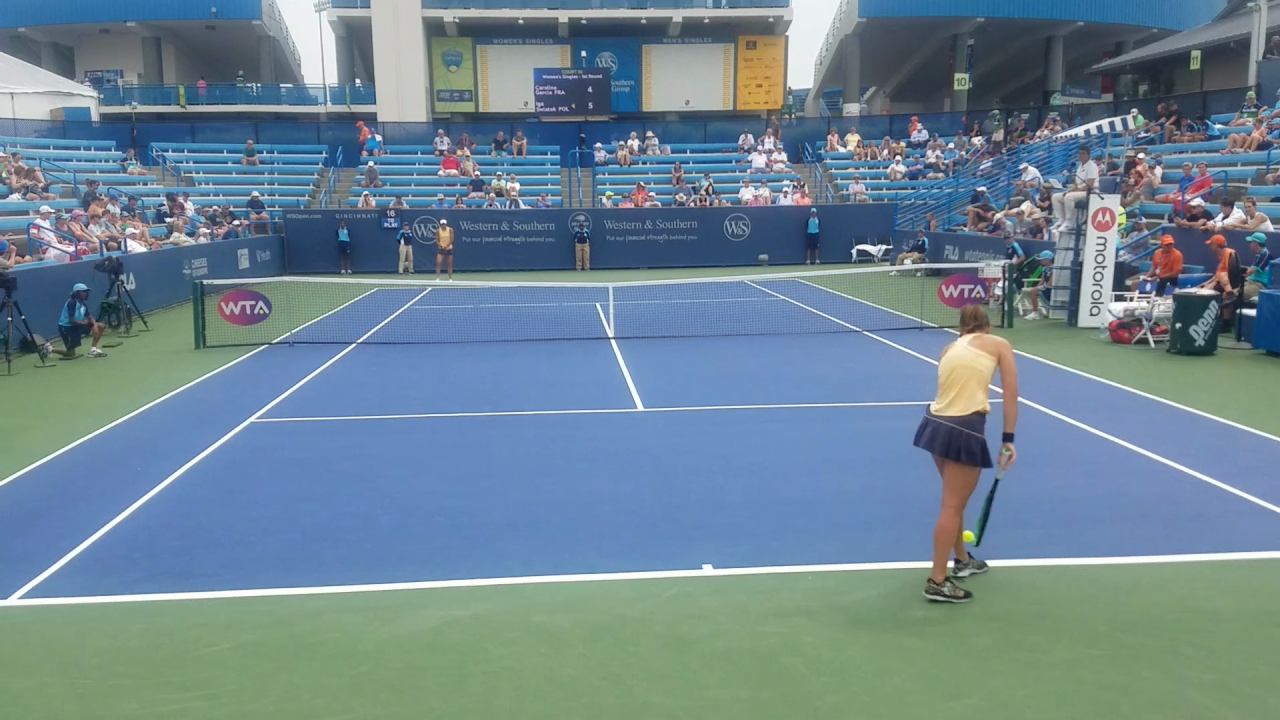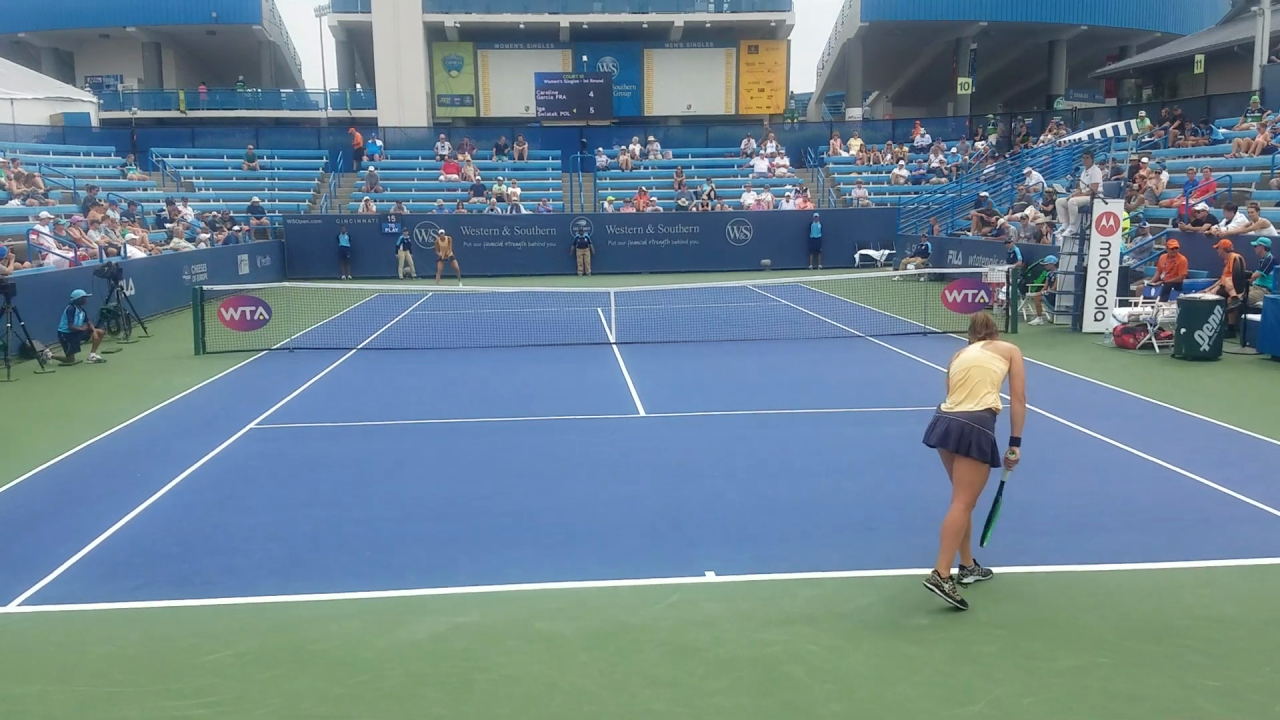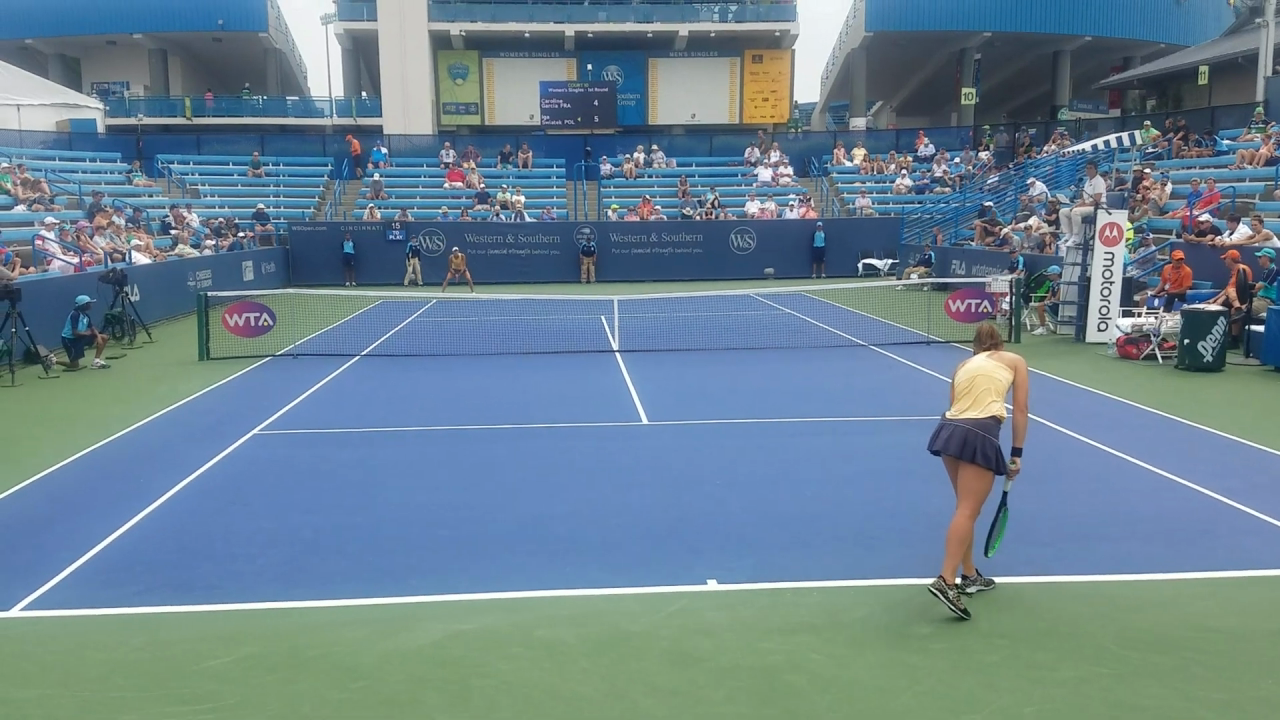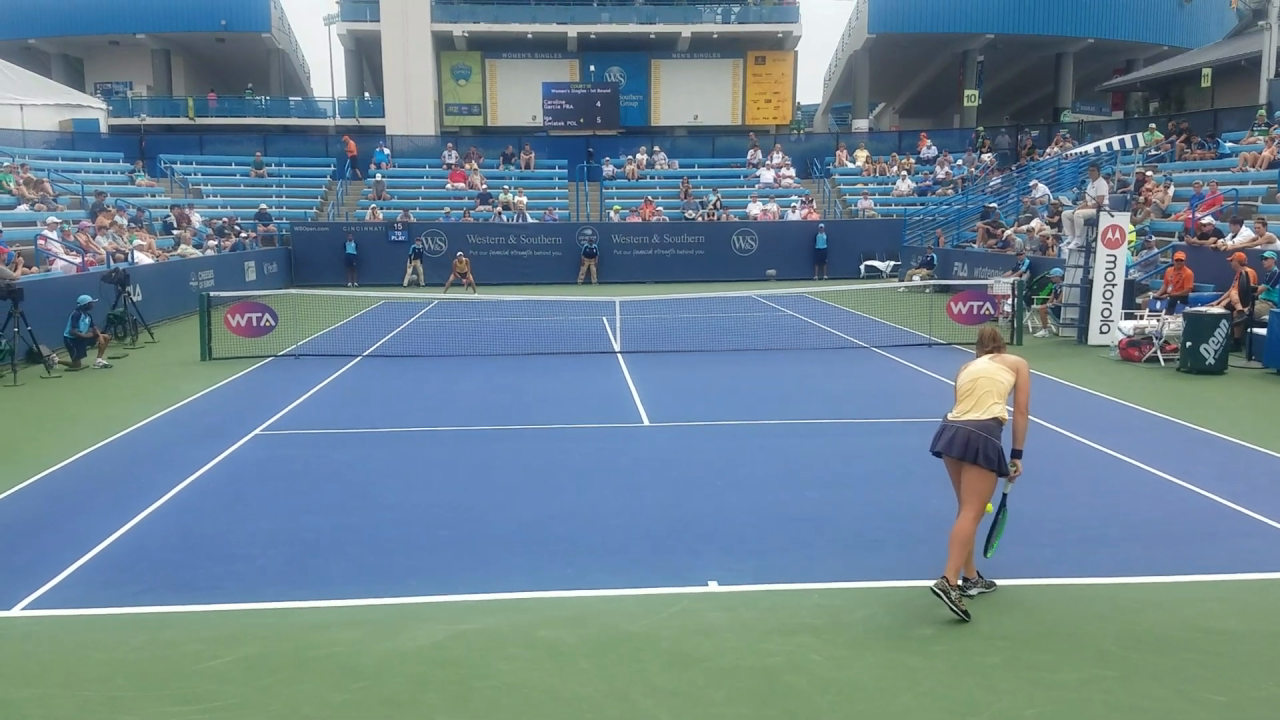
dt=0.4s
person 1, frame 1
left shoulder: (948, 349)
right shoulder: (998, 344)
right elbow: (1010, 394)
right wrist: (1008, 439)
left hip: (935, 423)
right hip: (963, 428)
left knee: (956, 499)
right knee: (952, 506)
left ankle: (963, 560)
right ankle: (938, 581)
person 1, frame 2
left shoulder: (959, 355)
right shoulder: (1009, 349)
right elbow: (1018, 399)
right wrist: (1015, 443)
left hip: (944, 422)
right hip: (975, 426)
left knee: (963, 499)
right knee: (962, 503)
left ankle: (967, 566)
right ankle: (941, 574)
person 1, frame 3
left shoulder: (964, 365)
right shoulder: (1014, 360)
right elbow: (1020, 409)
right wrist: (1017, 453)
left hip: (948, 429)
right hip: (980, 434)
left knee: (966, 507)
right knee: (967, 511)
left ankle: (969, 576)
right ankle: (945, 581)
person 1, frame 4
left shoulder: (966, 368)
right shoulder: (1017, 362)
right elbow: (1021, 411)
right wrist: (1016, 456)
left hip: (950, 430)
right hip: (982, 435)
left knee: (967, 509)
right knee: (971, 513)
left ankle: (970, 578)
right ankle: (948, 581)
